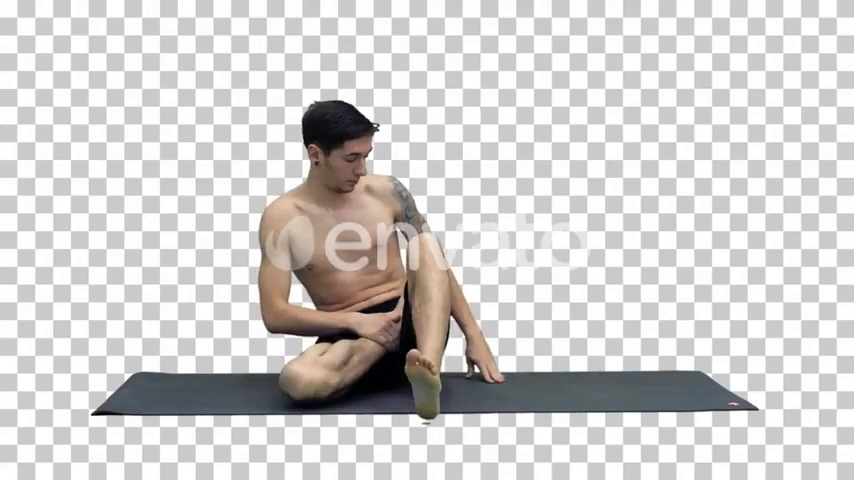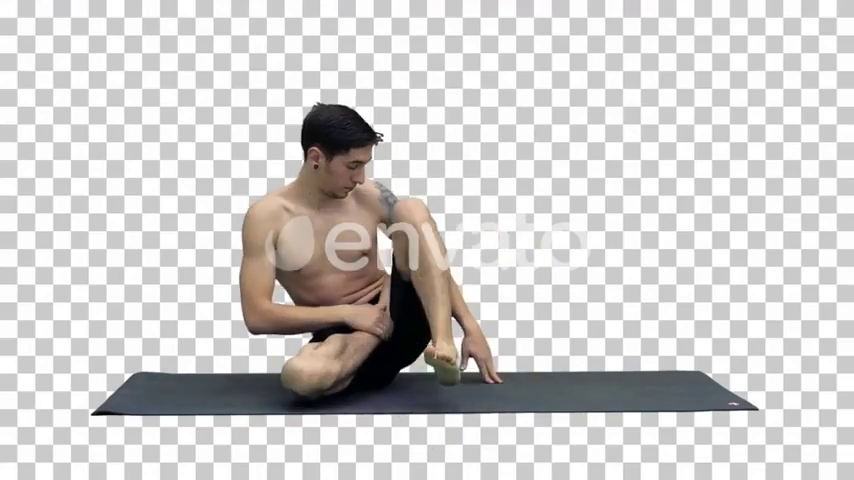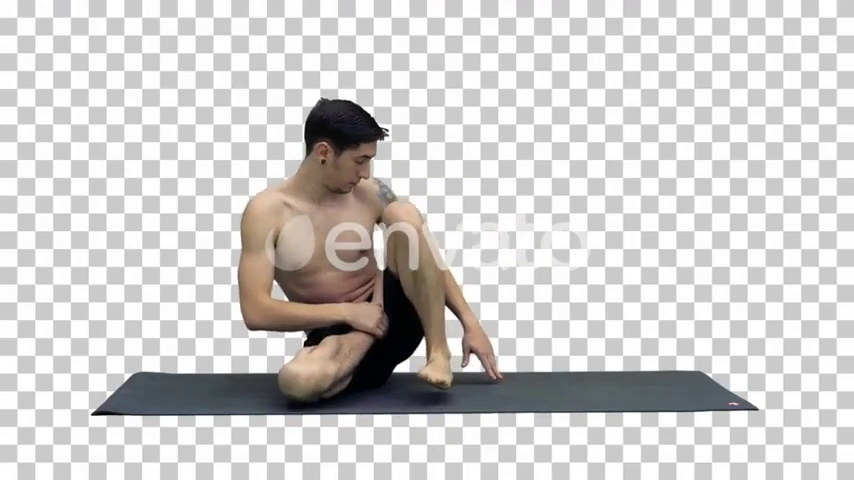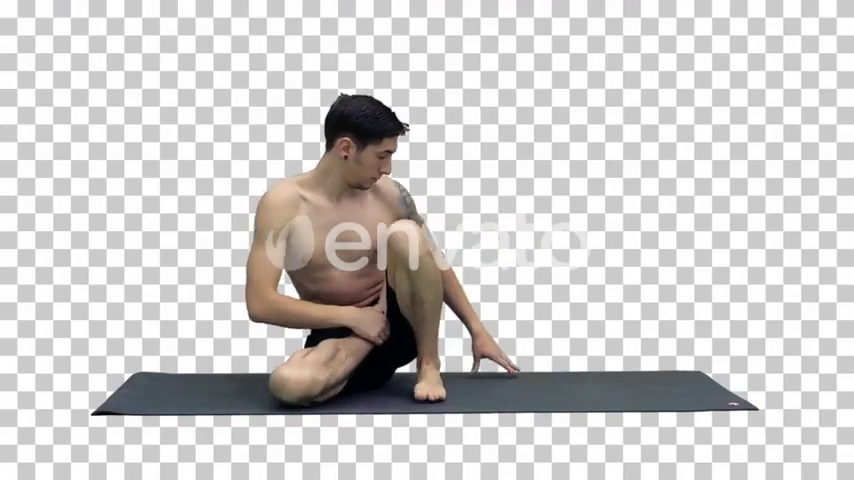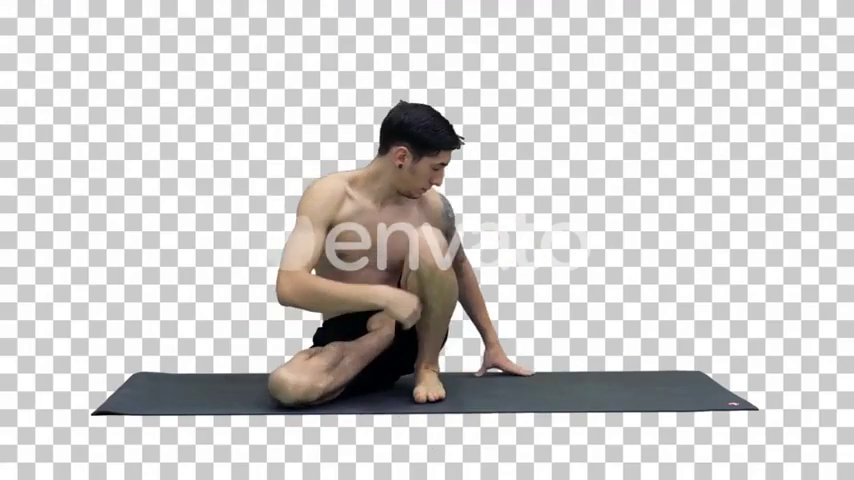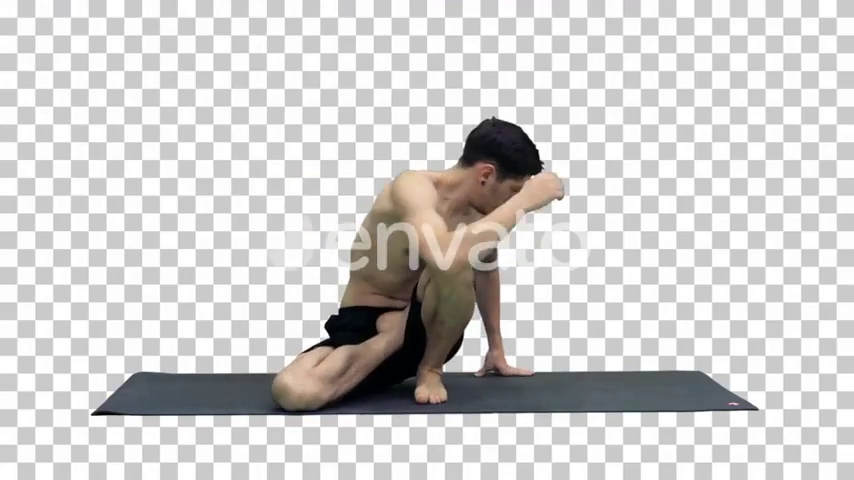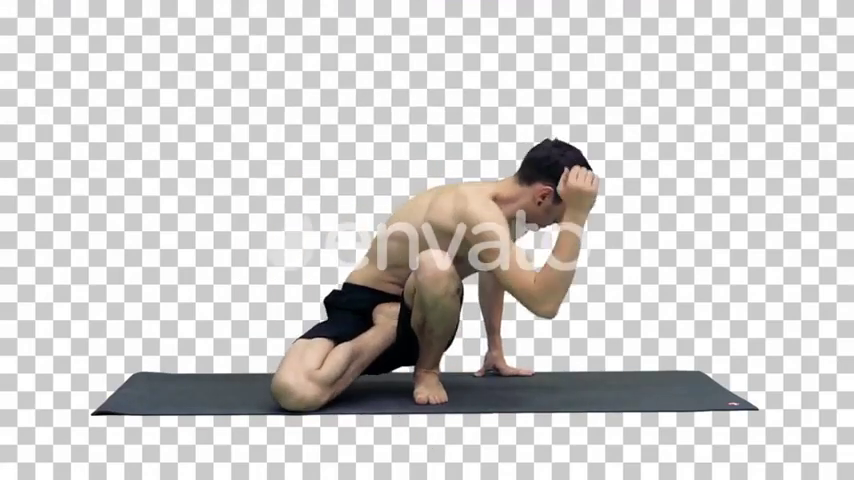
dt=0.3s
person 1, frame 1
left shoulder: (385, 191)
right shoulder: (282, 217)
left elbow: (436, 263)
right elbow: (275, 314)
left wrist: (474, 336)
right wrist: (354, 321)
left hip: (409, 319)
right hip: (349, 336)
left knee: (425, 243)
right knee: (296, 380)
left ankle: (427, 363)
right ankle: (398, 346)
person 1, frame 2
left shoulder: (371, 196)
right shoulder: (267, 216)
left elbow: (436, 263)
right elbow: (257, 316)
left wrist: (471, 329)
right wrist: (346, 314)
left hip: (402, 317)
right hip: (341, 335)
left knee: (413, 210)
right knee: (297, 374)
left ankle: (443, 344)
right ankle: (383, 334)
person 1, frame 3
left shoulder: (370, 193)
right shoulder: (266, 212)
left elbow: (430, 258)
right elbow: (255, 312)
left wrist: (470, 324)
right wrist: (348, 312)
left hip: (398, 319)
right hip: (337, 334)
left knee: (403, 215)
right knee: (296, 380)
left ankle: (438, 350)
person 1, frame 4
left shoulder: (388, 194)
right shoulder: (283, 203)
left elbow: (435, 262)
right elbow: (260, 304)
left wrist: (478, 331)
right wrist: (350, 316)
left hip: (400, 323)
right hip: (339, 335)
left knee: (405, 233)
right knee: (287, 384)
left ankle: (429, 364)
person 1, frame 5
left shoulder: (433, 205)
right shoulder: (328, 195)
left elbow: (463, 270)
right elbow: (289, 288)
left wrist: (492, 345)
right wrist: (381, 296)
left hip: (417, 329)
right hip: (349, 335)
left knee: (430, 244)
right knee: (285, 386)
left ankle: (427, 366)
person 1, frame 6
left shoulder: (483, 212)
right shoulder: (414, 187)
left elbow: (488, 272)
right elbow: (443, 256)
left wrist: (496, 349)
right wrist: (521, 202)
left hip: (429, 331)
right hip: (362, 328)
left knee: (460, 262)
right knee: (291, 392)
left ankle: (429, 369)
person 1, frame 7
left shoulder: (501, 204)
right shoulder: (479, 211)
left elbow: (492, 276)
right elbow: (544, 303)
left wrist: (495, 351)
right wrist: (577, 209)
left hip: (413, 313)
right hip: (364, 306)
right knee: (293, 391)
left ankle: (427, 370)
